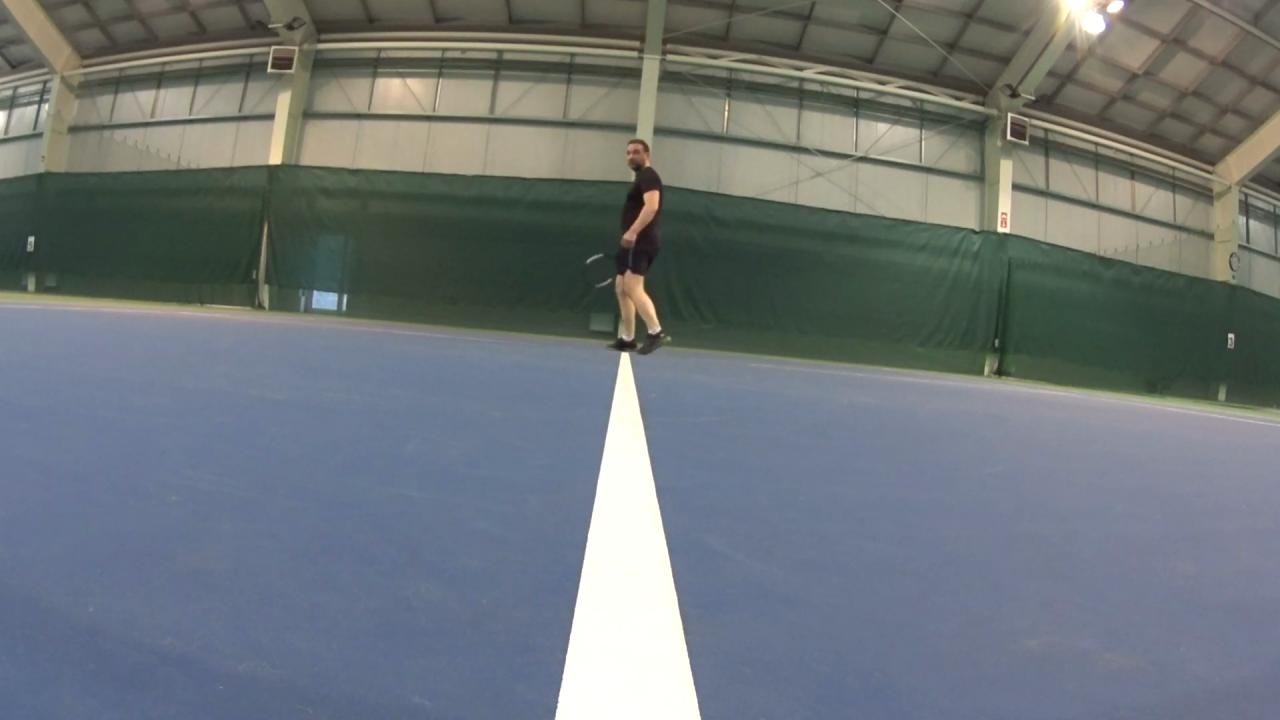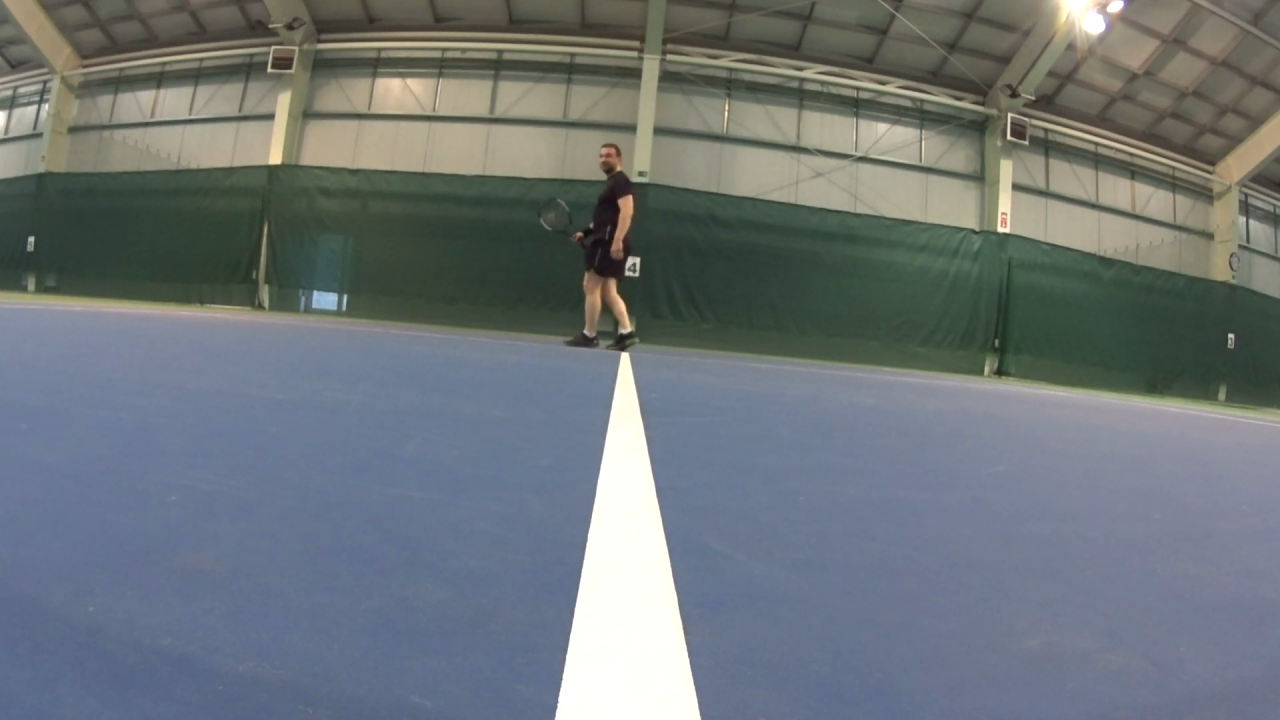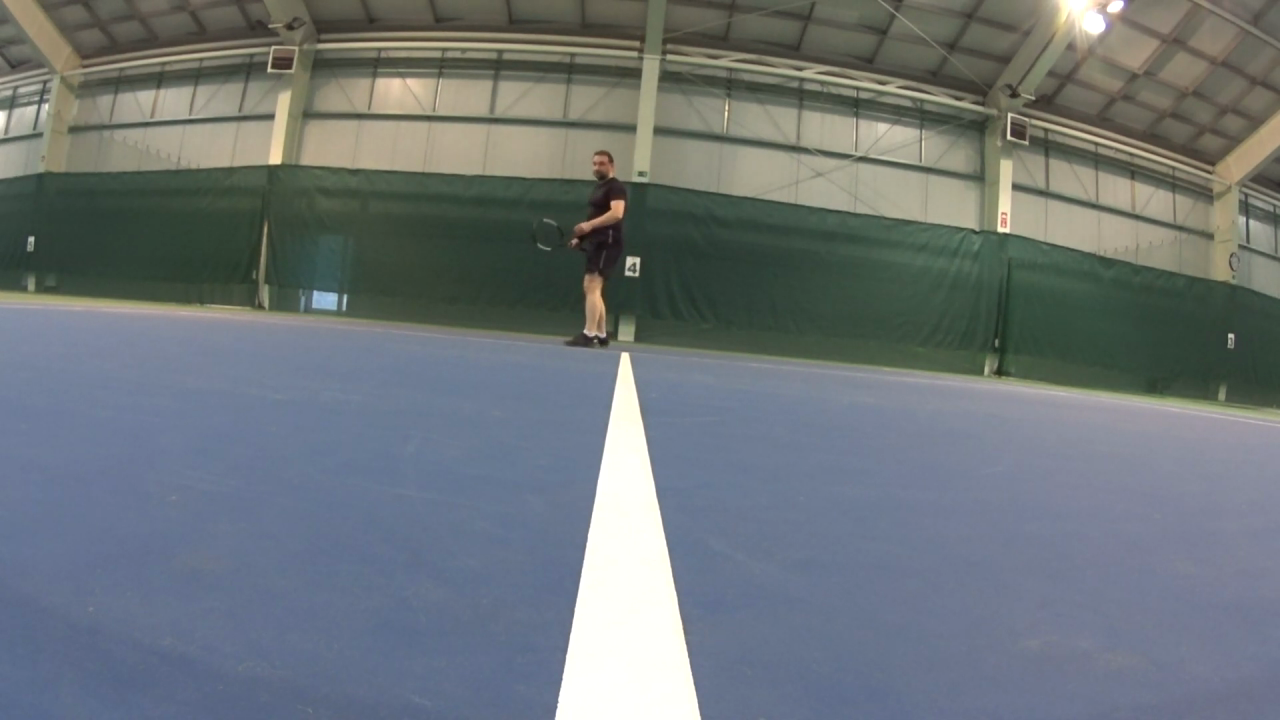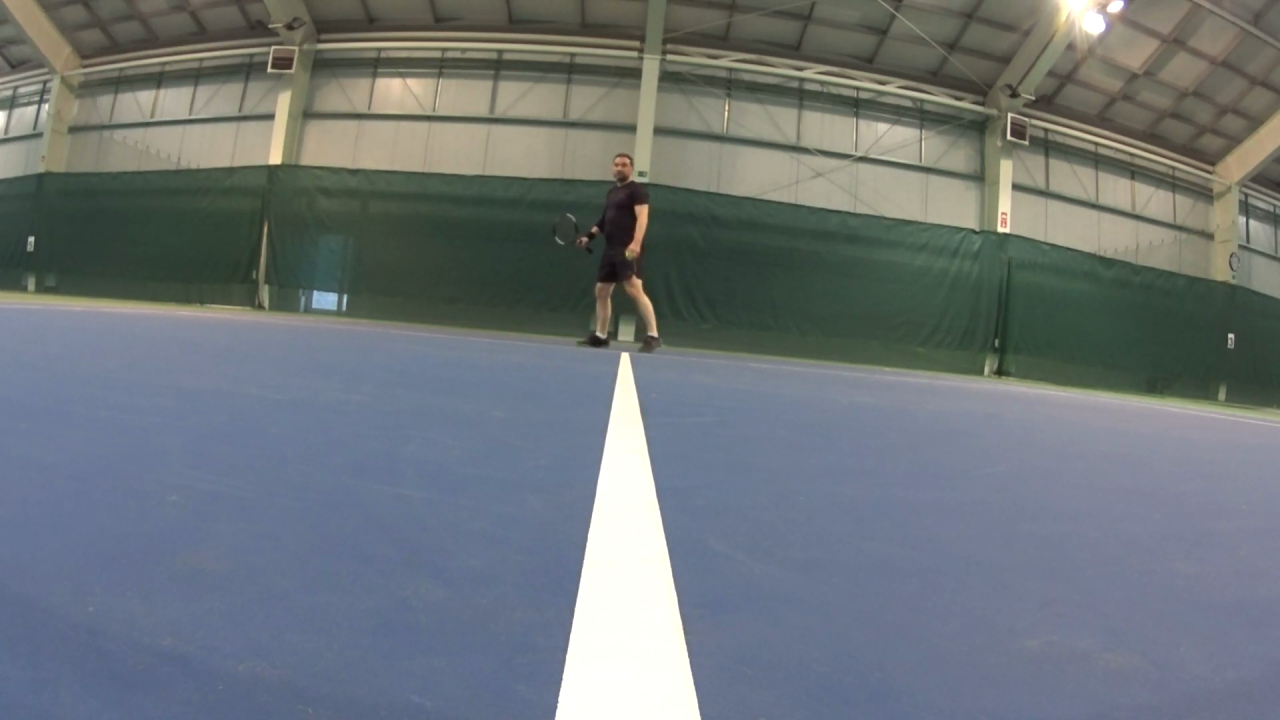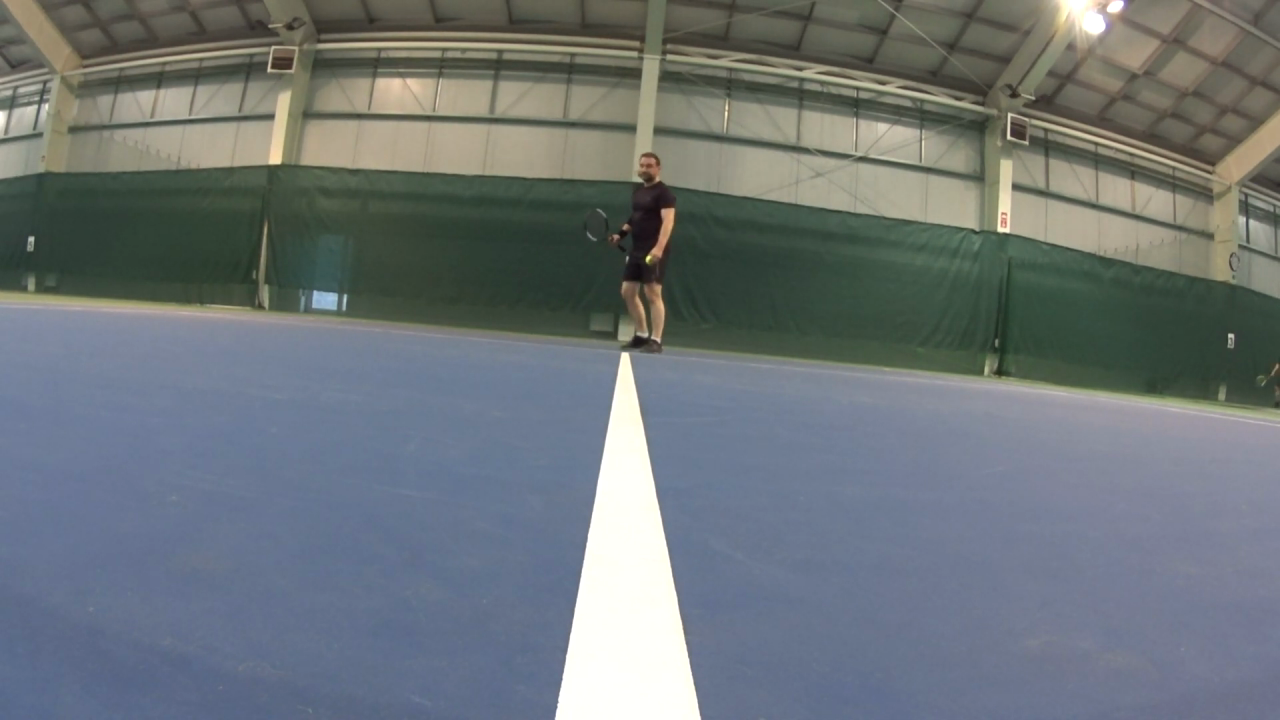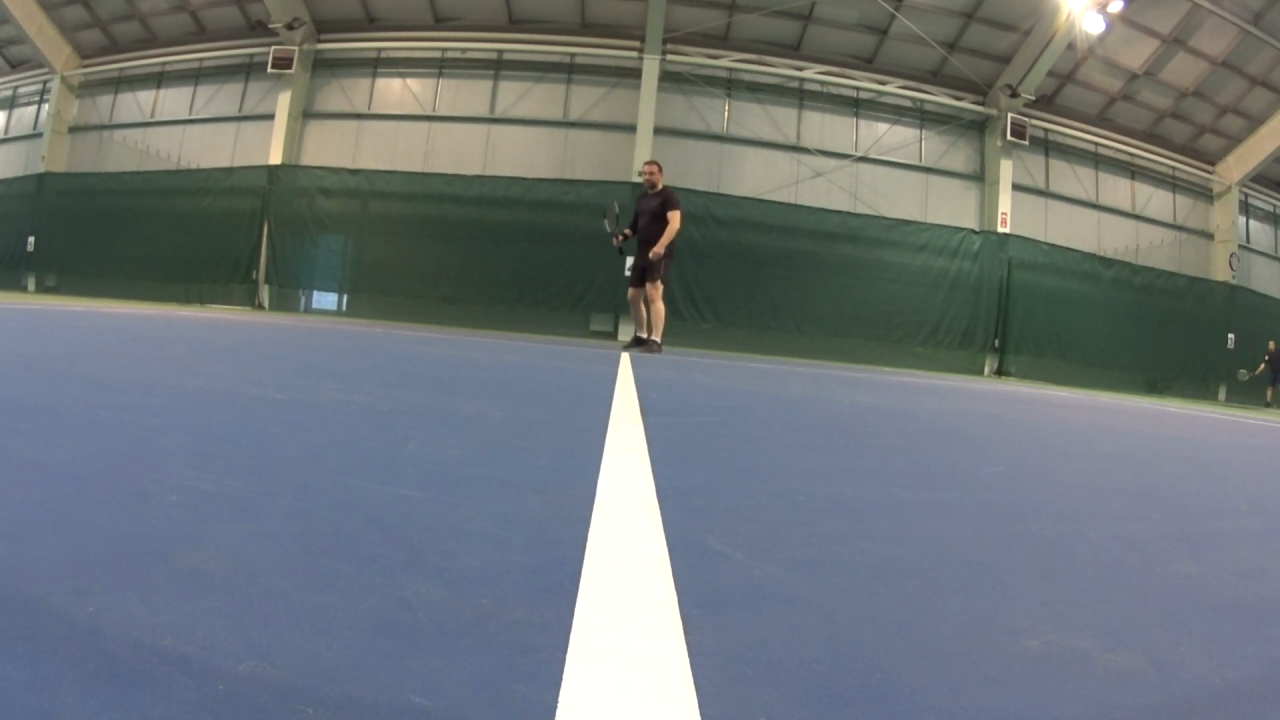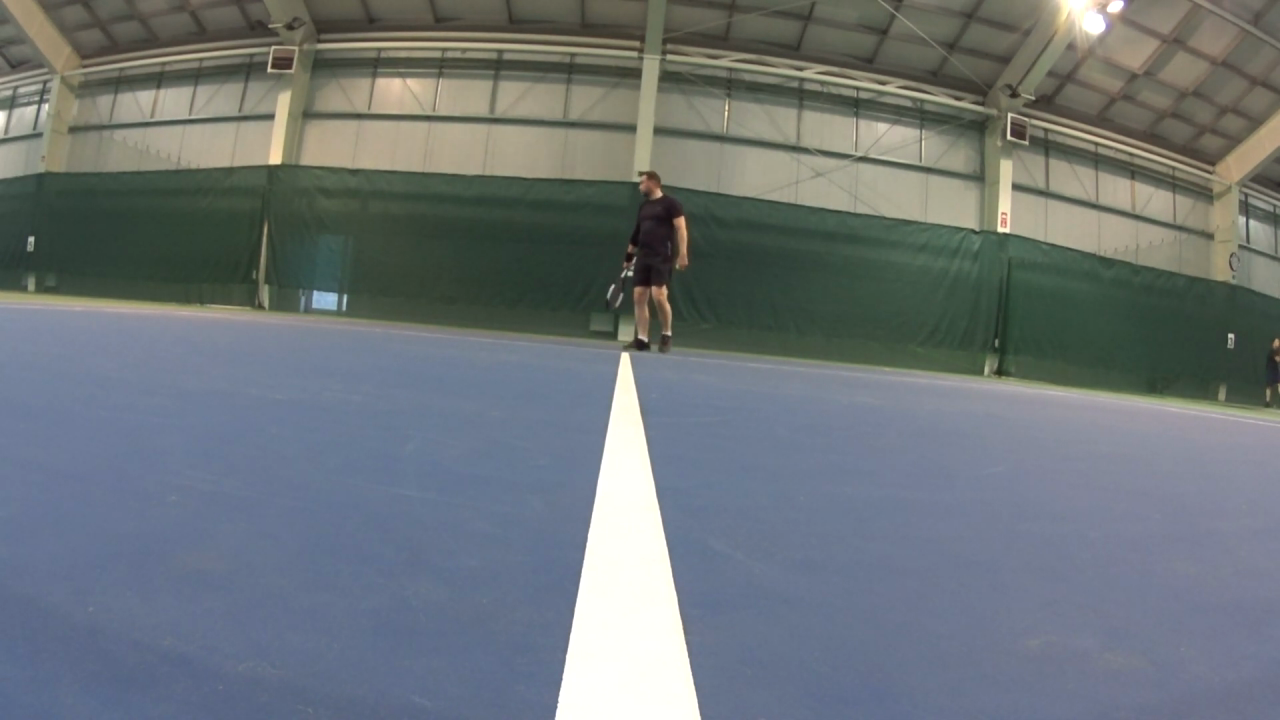
dt=0.5s
person 1, frame 1
left shoulder: (648, 176)
right shoulder: (642, 179)
left elbow: (651, 206)
left wrist: (633, 232)
left hip: (639, 242)
right hip: (641, 242)
left knee: (634, 288)
right knee: (624, 289)
left ankle: (655, 333)
right ankle: (626, 339)
person 1, frame 2
left shoulder: (621, 181)
right shoulder: (612, 182)
left elbow: (627, 211)
left wrist: (617, 240)
right wrist: (586, 232)
left hip: (608, 242)
right hip: (606, 242)
left knee: (590, 287)
right knee: (608, 291)
left ankle: (589, 335)
right ankle: (626, 332)
person 1, frame 3
left shoulder: (616, 187)
right shoulder: (598, 189)
left elbow: (617, 213)
left wrist: (590, 225)
right wrist: (579, 237)
left hip: (608, 245)
right hip: (595, 246)
left knee: (592, 287)
right knee: (591, 290)
left ankle: (589, 335)
right ankle: (600, 335)
person 1, frame 4
left shoulder: (637, 190)
right shoulder: (612, 192)
left elbow: (642, 219)
left wrist: (636, 243)
right wrist: (589, 236)
left hip: (629, 250)
right hip: (611, 249)
left knee: (635, 290)
right knee: (601, 291)
left ankle: (653, 336)
right ankle: (600, 336)
person 1, frame 5
left shoulder: (664, 193)
right shoulder: (638, 191)
left elbow: (668, 222)
left wrist: (659, 248)
right wrist: (620, 234)
left hip: (654, 252)
right hip: (637, 250)
left knee: (653, 294)
right knee: (628, 292)
left ankle: (655, 341)
right ankle: (642, 335)
person 1, frame 6
left shoulder: (669, 197)
right shoulder: (642, 198)
left elbow: (675, 224)
left wrist: (661, 245)
right wrist: (623, 236)
left hip: (659, 254)
right hip: (642, 254)
left knee: (654, 294)
right knee: (633, 297)
left ankle: (656, 341)
right ankle: (641, 336)
person 1, frame 7
left shoulder: (670, 203)
right shoulder: (643, 206)
left elbow: (681, 229)
right elbow: (636, 233)
left wrist: (683, 253)
right wrist: (628, 257)
left hip: (662, 256)
right hip: (642, 257)
left knee: (658, 297)
right knee: (639, 297)
left ankle: (667, 334)
right ankle: (642, 339)
